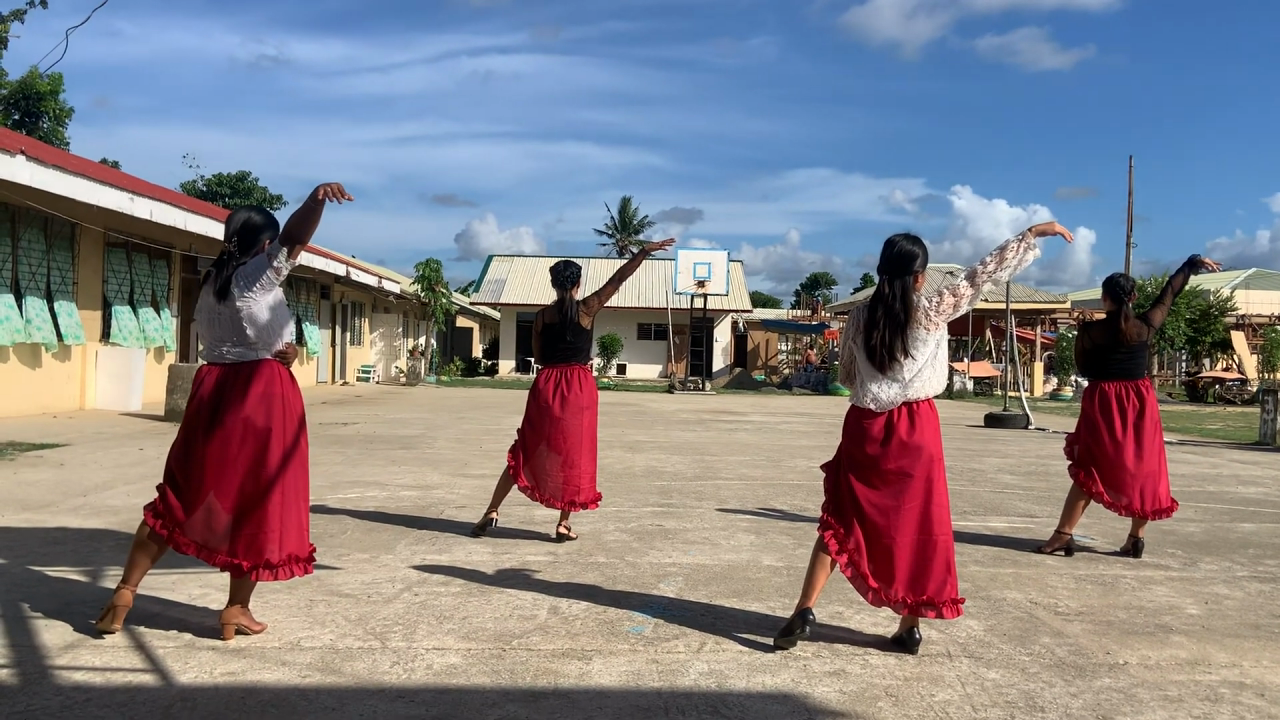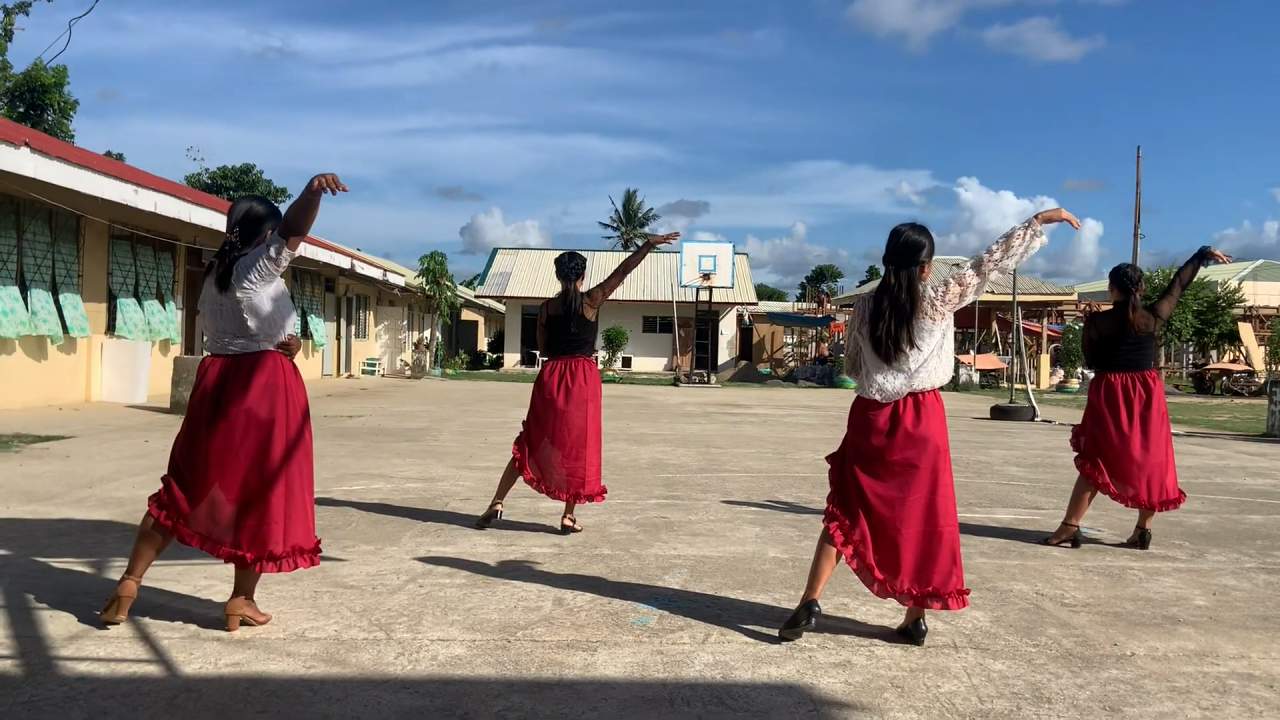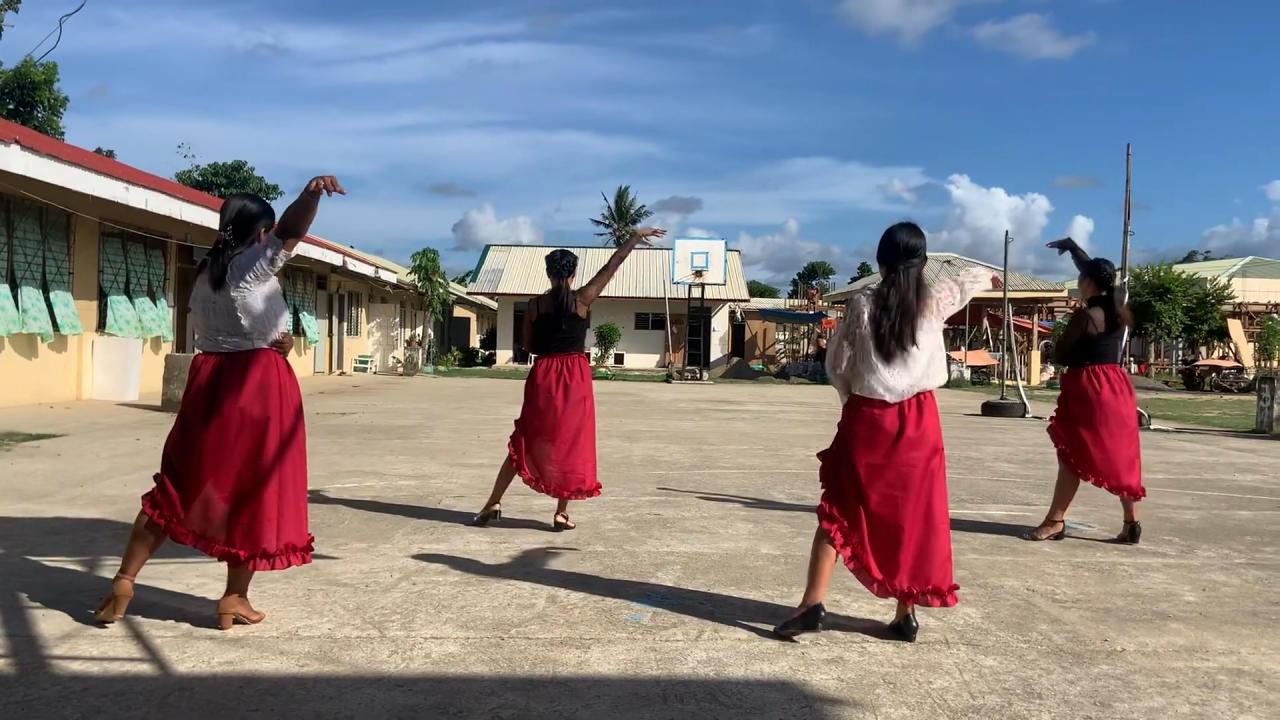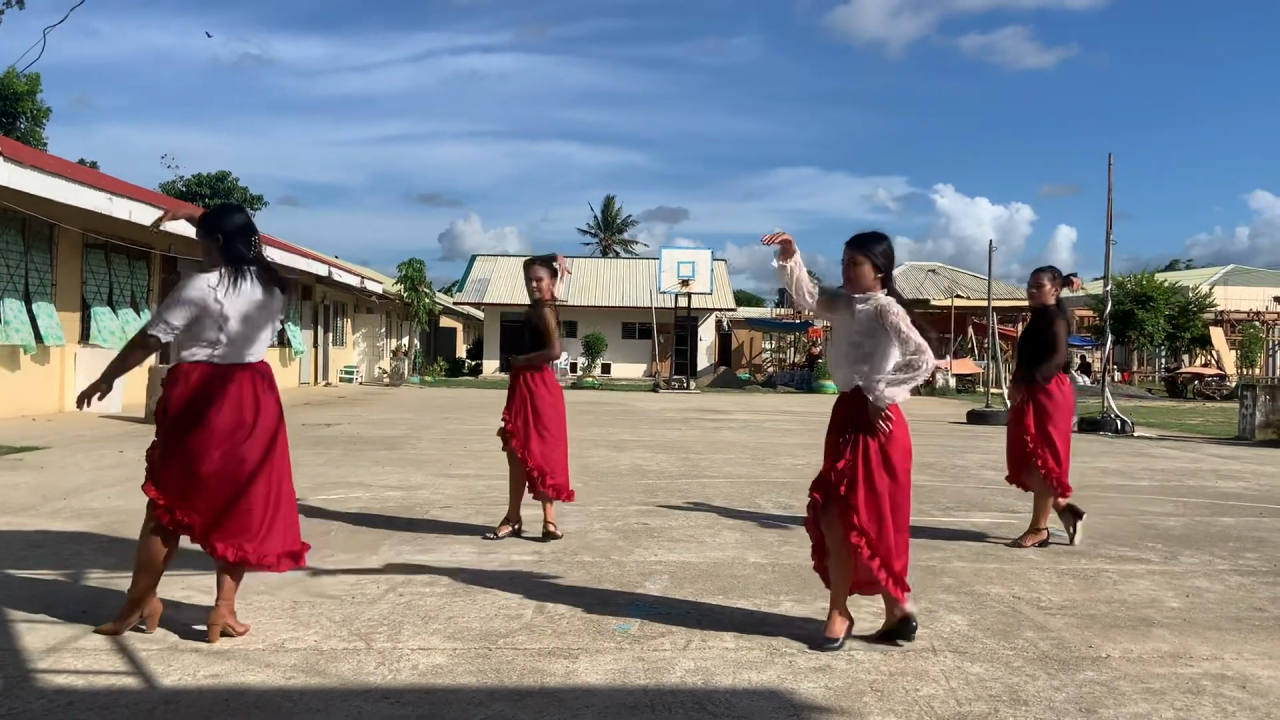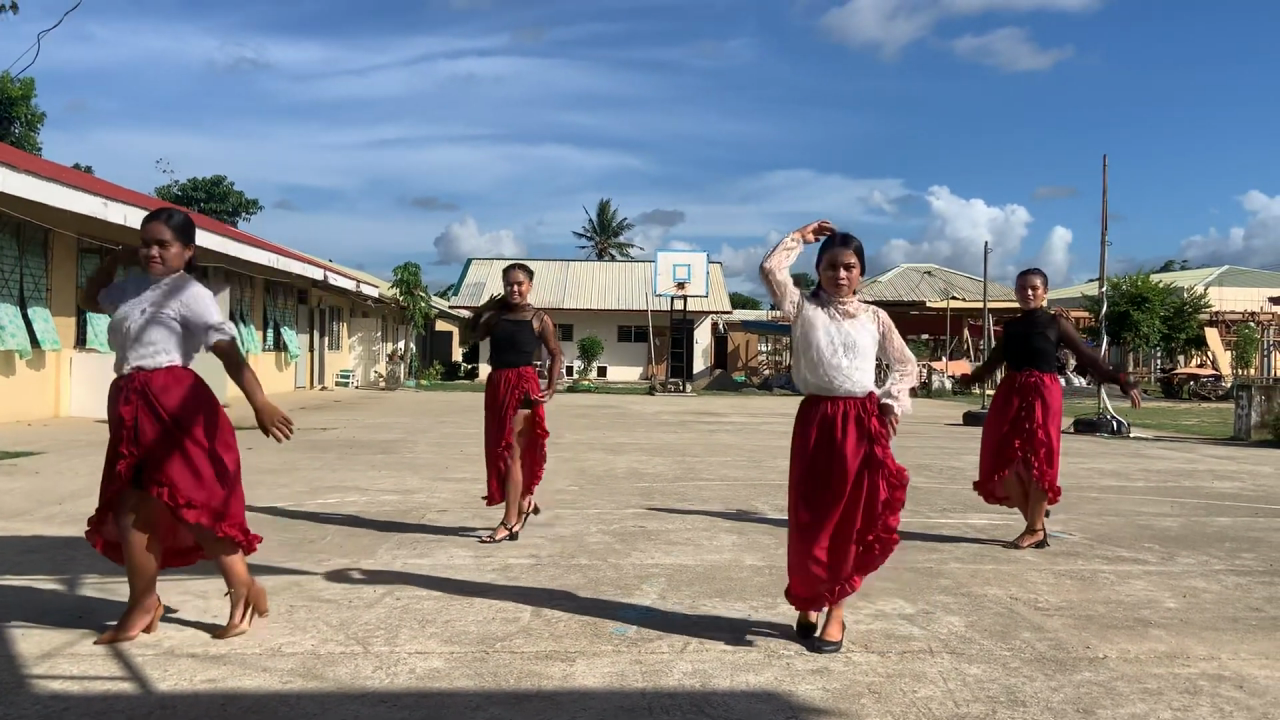
dt=0.5s
person 1, frame 1
left shoulder: (211, 284)
right shoulder: (257, 276)
right elbow: (295, 240)
left wrist: (279, 350)
right wrist: (317, 199)
left hip: (213, 392)
right hip: (259, 396)
left knee: (181, 496)
right knee: (256, 502)
left ankle: (124, 591)
right ankle: (237, 609)
person 1, frame 2
left shoulder: (215, 274)
right shoulder: (259, 266)
right elbow: (294, 231)
left wrist: (283, 342)
right wrist: (312, 191)
left hip: (218, 384)
right hip: (263, 389)
left knee: (186, 488)
right knee: (260, 495)
left ankle: (129, 583)
right ankle: (241, 601)
person 1, frame 3
left shoulder: (206, 272)
right shoulder: (251, 265)
right elbow: (289, 232)
right wrist: (313, 191)
left hip: (210, 384)
right hip: (260, 388)
left knee: (178, 486)
right knee: (254, 495)
left ankle: (121, 584)
right ankle: (233, 599)
person 1, frame 4
left shoulder: (200, 287)
right shoulder: (267, 278)
left elbow: (148, 341)
right elbow: (243, 241)
left wrist: (106, 379)
right wrist: (190, 215)
left hip: (198, 396)
right hip: (253, 397)
left knee: (169, 502)
right knee: (242, 504)
left ankle: (142, 601)
right ankle: (225, 607)
person 1, frame 5
left shoulder: (190, 294)
right shoulder: (136, 285)
left elbow: (228, 349)
right elbow: (93, 299)
left wrist: (261, 403)
right wrist: (115, 262)
left hip: (169, 403)
right hip: (133, 406)
left knee: (147, 510)
right knee: (150, 510)
person 2, frame 1
left shoulder: (860, 316)
right shoulder: (931, 311)
left elbow: (846, 375)
right elbow: (985, 273)
right wrist: (1033, 233)
left hip: (865, 425)
right hip: (914, 427)
left knee: (841, 521)
right knee: (915, 526)
left ankle: (804, 611)
right ankle: (908, 626)
person 2, frame 2
left shoulder: (865, 306)
right shoulder: (938, 300)
left elbow: (851, 366)
right elbow: (992, 261)
right wrist: (1039, 220)
left hip: (871, 417)
right hip: (920, 418)
left knee: (846, 513)
right knee: (921, 518)
left ankle: (810, 603)
right ankle: (915, 618)
person 2, frame 3
left shoulder: (861, 305)
right shoulder: (937, 299)
left elbow: (836, 368)
right elbow: (969, 279)
left wrist: (853, 394)
right wrist: (988, 275)
left hip: (870, 417)
right hip: (919, 417)
left knee: (841, 510)
right knee: (915, 513)
left ankle: (812, 603)
right ankle: (905, 614)
person 2, frame 4
left shoulder: (886, 309)
right shoulder: (843, 304)
left elbow: (924, 359)
right elbow: (807, 295)
left wrist: (882, 393)
right wrist: (789, 254)
left hip: (870, 418)
right hip: (850, 414)
left knee: (839, 514)
right knee: (868, 521)
left ankle: (839, 613)
right ankle: (897, 613)
person 2, frame 5
left shoulder: (875, 317)
right shoulder: (804, 308)
left elbow: (906, 366)
right elbow: (770, 268)
left wrist: (892, 402)
right wrist: (802, 236)
left hip: (864, 420)
right hip: (817, 417)
left knee: (854, 518)
right knee: (814, 516)
left ankle: (835, 615)
right ankle: (809, 607)
person 3, frame 1
left shoulder: (1090, 331)
right shoulder: (1146, 326)
left elbow: (1083, 369)
right elbow: (1168, 294)
right wrist: (1193, 263)
left hip: (1103, 404)
right hip: (1140, 403)
left knee: (1088, 471)
right knee: (1142, 469)
left ankle: (1064, 534)
right ankle: (1136, 537)
person 3, frame 2
left shoulder: (1096, 321)
right shoulder: (1154, 316)
left elbow: (1090, 359)
right elbow: (1177, 285)
right wrist: (1203, 254)
left hip: (1110, 394)
right hip: (1146, 394)
left knee: (1094, 462)
right knee: (1149, 460)
left ankle: (1070, 526)
right ankle: (1143, 529)
person 3, frame 3
left shoulder: (1085, 316)
right shoulder: (1118, 309)
left elbow: (1061, 353)
right elbow: (1092, 268)
right wrist: (1070, 246)
left hip: (1086, 387)
right hip: (1115, 384)
left knee: (1073, 455)
right knee: (1117, 456)
left ankle: (1055, 521)
right ankle: (1130, 522)
person 3, frame 4
left shoulder: (1054, 321)
right shoulder: (1041, 315)
left elbow: (1057, 358)
left wrist: (1027, 379)
right wrist: (1069, 280)
left hip: (1045, 393)
right hip: (1034, 393)
left knee: (1042, 461)
right knee: (1031, 462)
left ankle: (1039, 529)
right ankle: (1065, 509)
person 3, frame 5
left shoulder: (1057, 323)
right shoulder: (1011, 326)
left elbow: (1087, 357)
right elbow: (994, 360)
left wrist: (1122, 382)
right wrist: (972, 378)
left hip: (1042, 395)
right hip: (1008, 396)
left knee: (1037, 465)
right knee: (1004, 465)
left ankle: (1035, 529)
right ankle: (1034, 519)
person 4, frame 1
left shoulder: (542, 316)
right shoulder: (586, 309)
left elbow: (538, 357)
right elbow: (618, 279)
right wrist: (644, 252)
left hip: (546, 385)
right hip: (579, 386)
left knee: (527, 451)
right knee: (573, 454)
left ankle: (492, 511)
right ankle: (563, 524)
person 4, frame 2
left shoulder: (546, 307)
right shoulder: (591, 301)
left elbow: (543, 349)
right elbow: (622, 271)
right wrist: (649, 244)
left hip: (551, 377)
right hip: (583, 378)
left knee: (531, 444)
right knee: (578, 446)
left ankle: (497, 503)
right ankle: (569, 516)
person 4, frame 3
left shoulder: (534, 304)
right shoulder: (581, 299)
left elbow: (530, 345)
right elbow: (609, 268)
right wrist: (634, 239)
left hip: (544, 375)
right hip: (577, 379)
left knee: (525, 442)
right knee: (572, 443)
left ankle: (492, 504)
right ankle: (561, 514)
person 4, frame 4
left shoulder: (544, 311)
right shoulder: (538, 304)
left elbow: (555, 351)
right elbow: (531, 268)
left wrist: (520, 361)
right wrist: (555, 261)
left hip: (532, 383)
right hip: (529, 383)
left knee: (520, 452)
right knee: (534, 453)
left ankle: (514, 519)
right ankle: (548, 521)
person 4, frame 5
left shoulder: (540, 319)
right shoulder: (496, 316)
left elbow: (556, 356)
right elbow: (471, 337)
left wrist: (549, 391)
right wrist: (482, 311)
left hip: (523, 387)
right hip: (496, 386)
left knee: (512, 453)
right knee: (499, 453)
left ankle: (509, 523)
right ankle: (525, 502)
